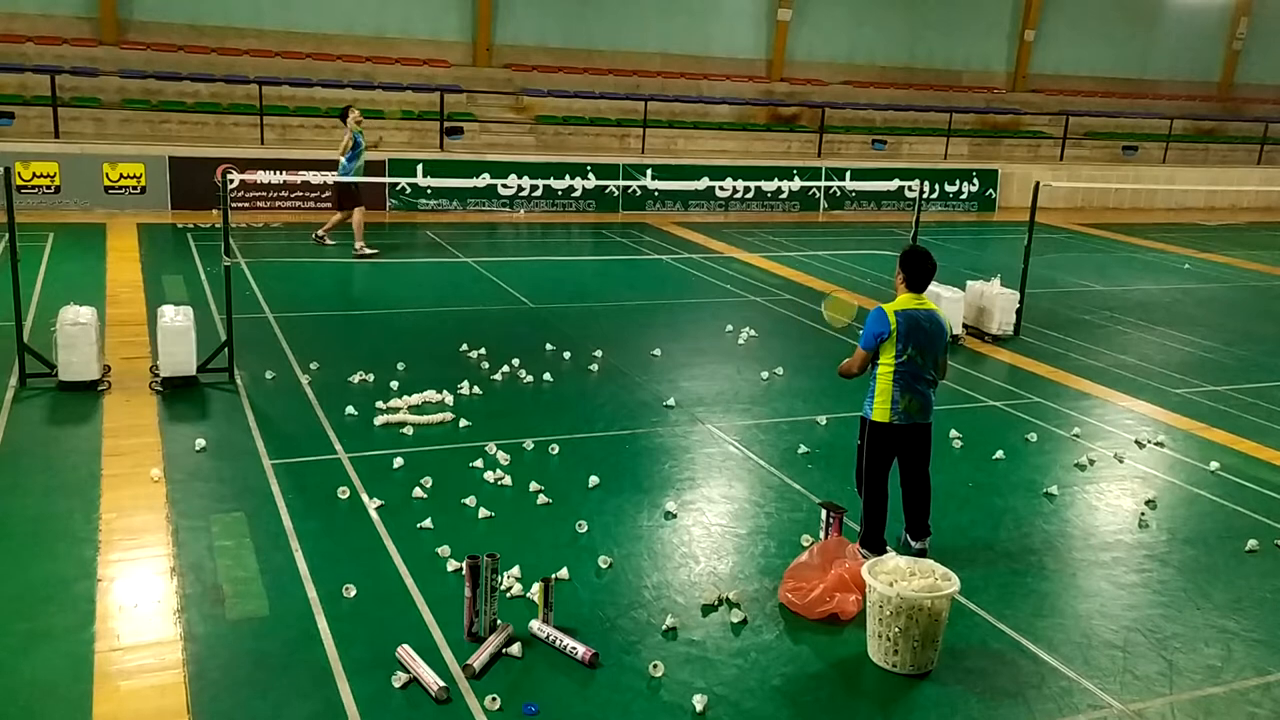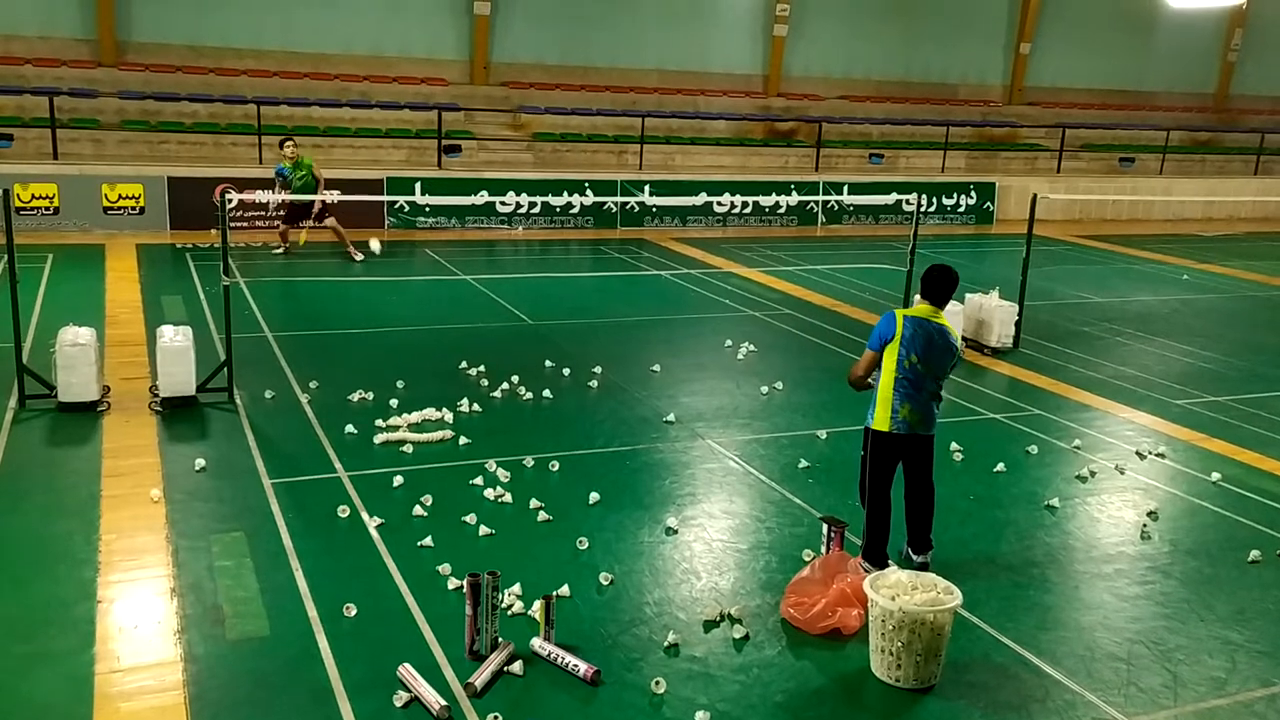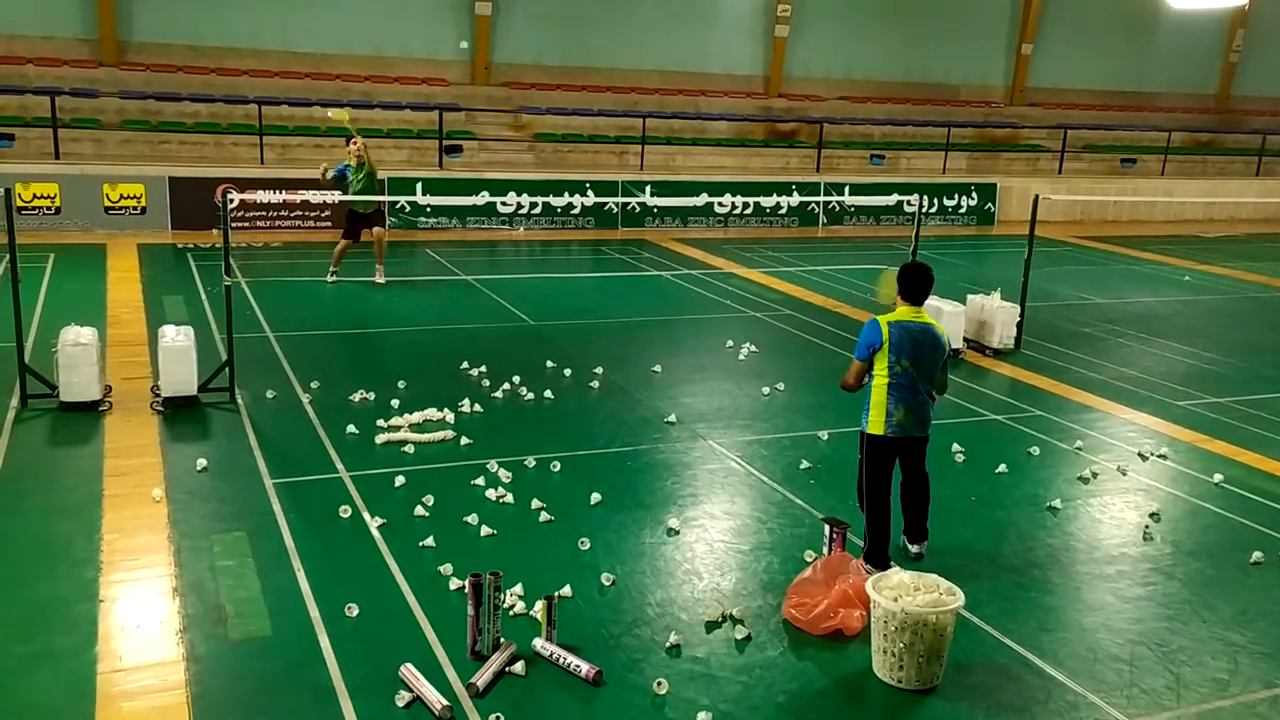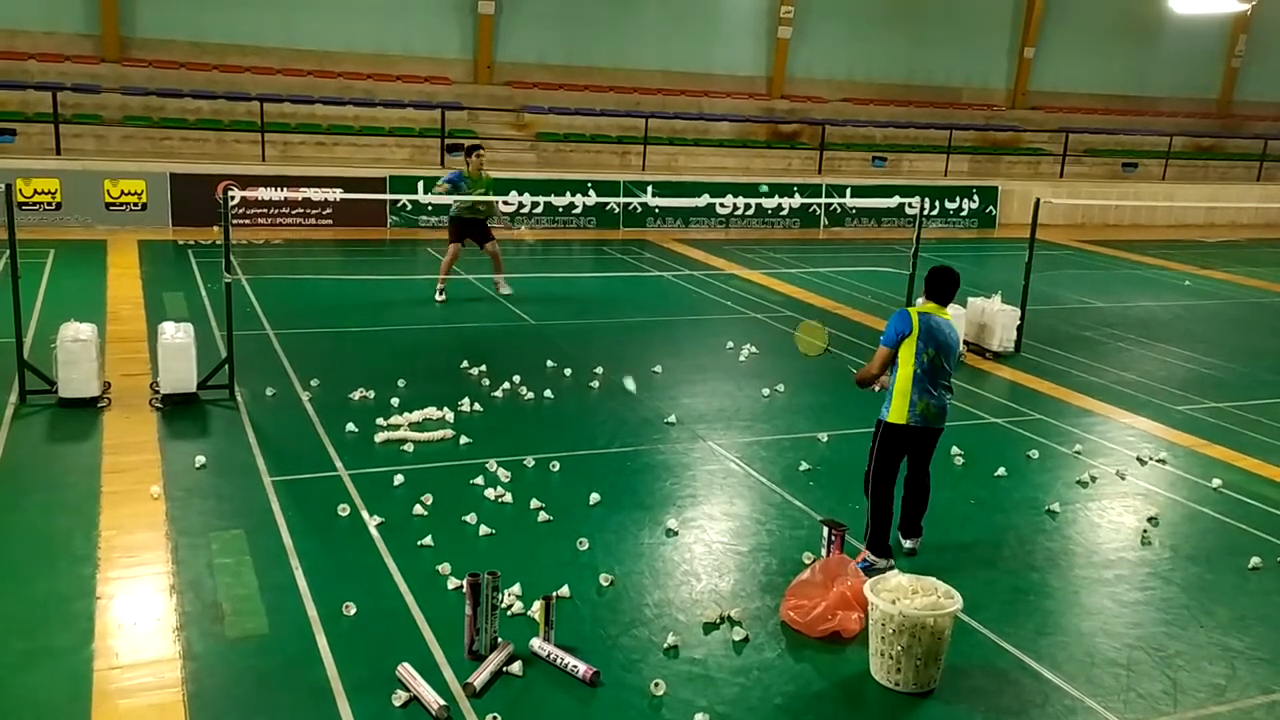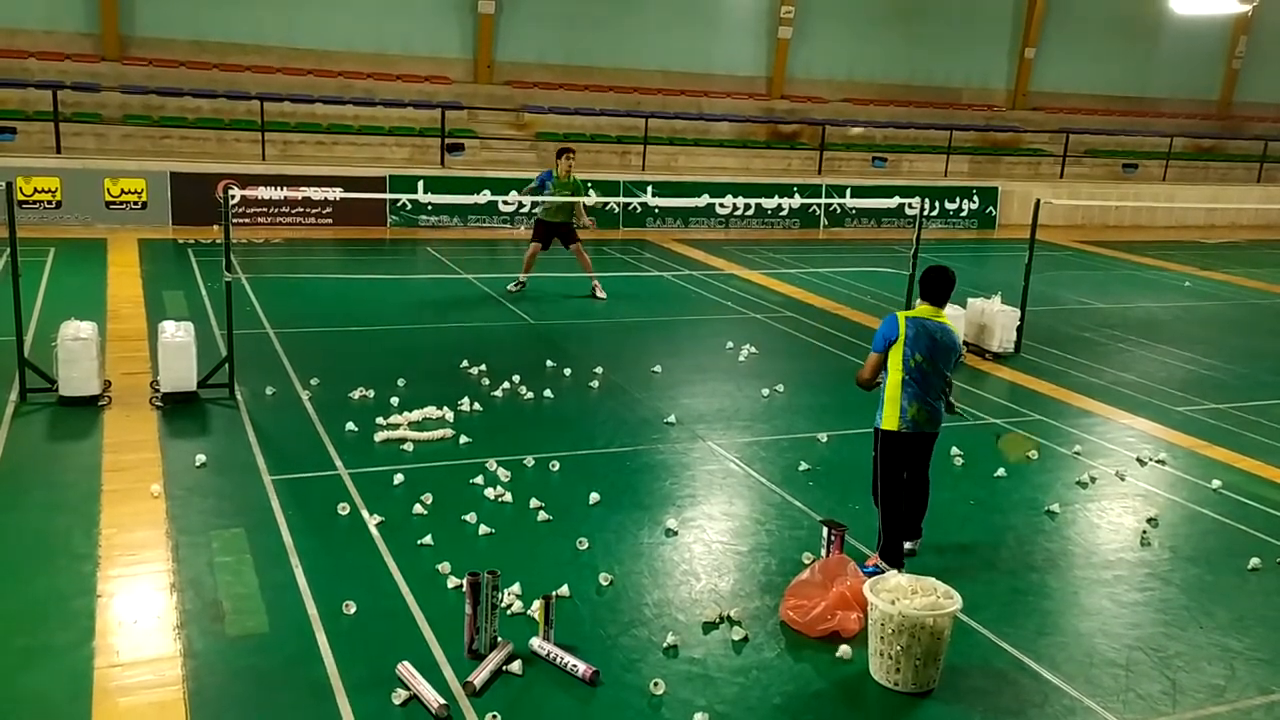
dt=0.7s
person 1, frame 1
left shoulder: (884, 315)
right shoulder: (939, 319)
left elbow: (856, 367)
right elbow: (940, 372)
left wrist: (842, 368)
left hip: (884, 415)
right hip: (921, 414)
left knee: (872, 480)
right knee: (916, 476)
left ankle: (872, 548)
right ankle: (918, 538)
person 1, frame 2
left shoulder: (894, 320)
right shoulder: (951, 339)
left elbow: (861, 373)
left wrist: (855, 381)
left hip: (887, 423)
right hip: (924, 425)
left knee: (875, 491)
right knee: (920, 488)
left ankle: (874, 561)
right ankle: (919, 552)
person 1, frame 3
left shoulder: (878, 327)
right shoulder: (938, 334)
left elbow: (853, 381)
right elbow: (941, 387)
left wrist: (845, 382)
left hip: (882, 426)
right hip: (920, 425)
left knee: (875, 493)
right knee: (916, 479)
left ankle: (877, 564)
right ankle: (916, 540)
person 1, frame 4
left shoulder: (906, 317)
right shoulder: (952, 333)
left elbow: (875, 369)
left wrist: (861, 380)
left hip: (901, 415)
right hip: (935, 417)
left knee: (879, 480)
right knee: (918, 475)
left ankle: (878, 554)
right ankle: (911, 535)
person 1, frame 5
left shoulder: (896, 322)
right shoulder: (952, 337)
left elbow: (868, 375)
left wrist: (866, 382)
left hip: (896, 421)
right hip: (930, 422)
left knee: (887, 489)
right knee: (918, 479)
left ankle: (889, 559)
right ankle: (910, 537)
